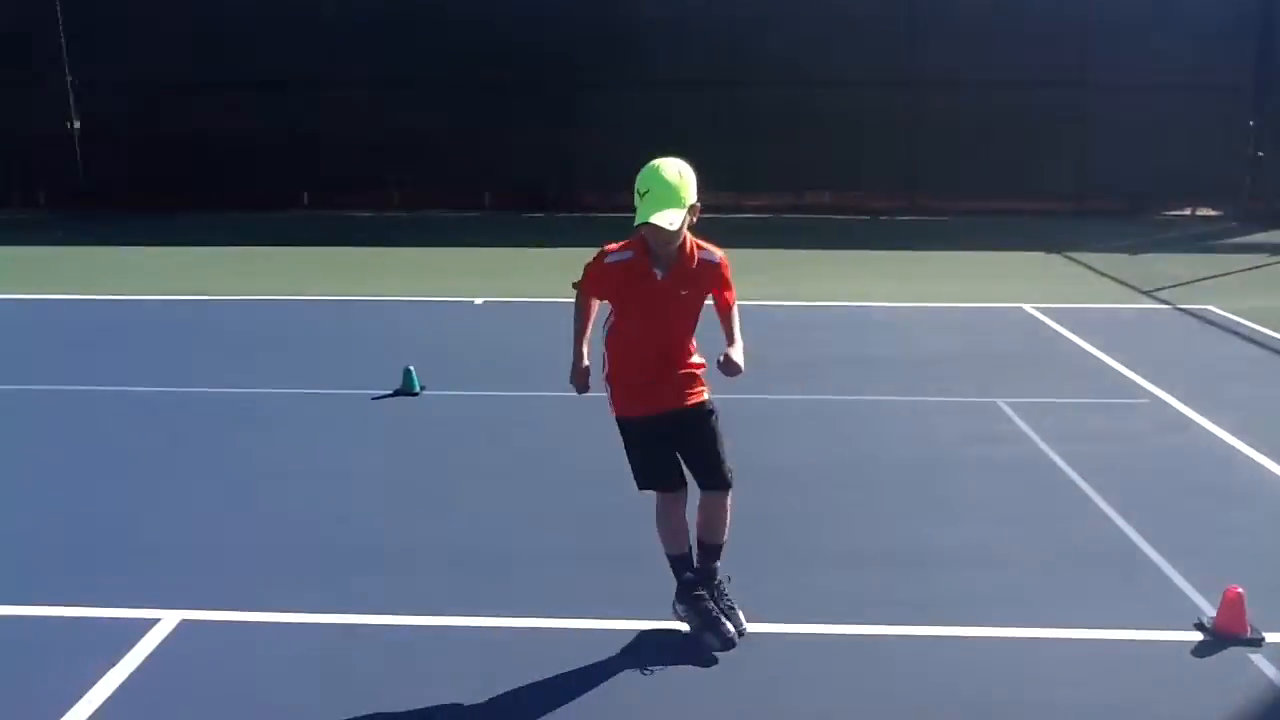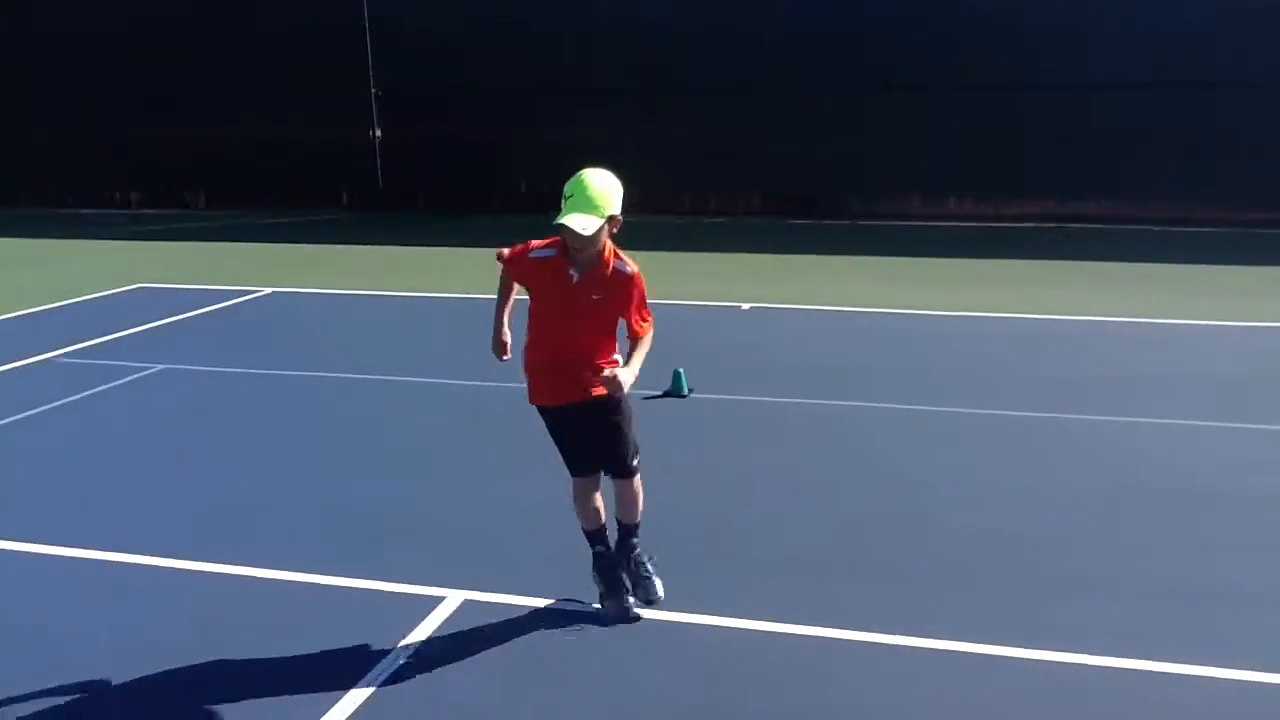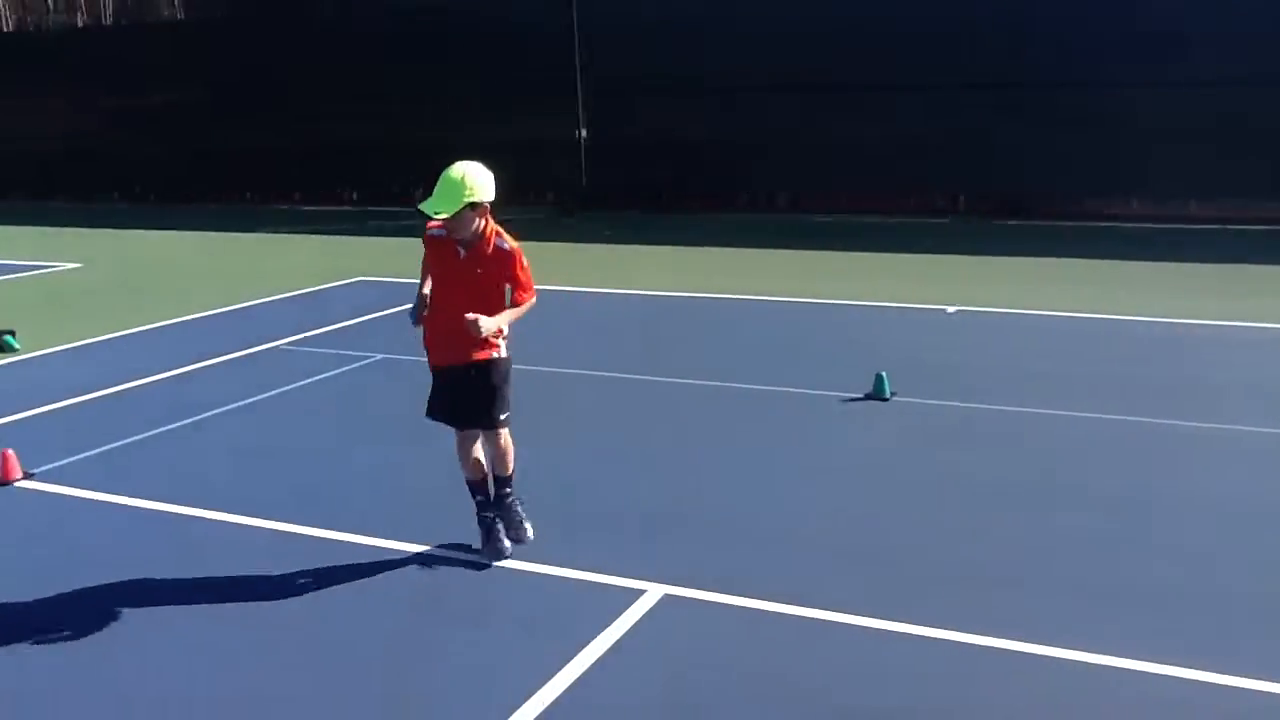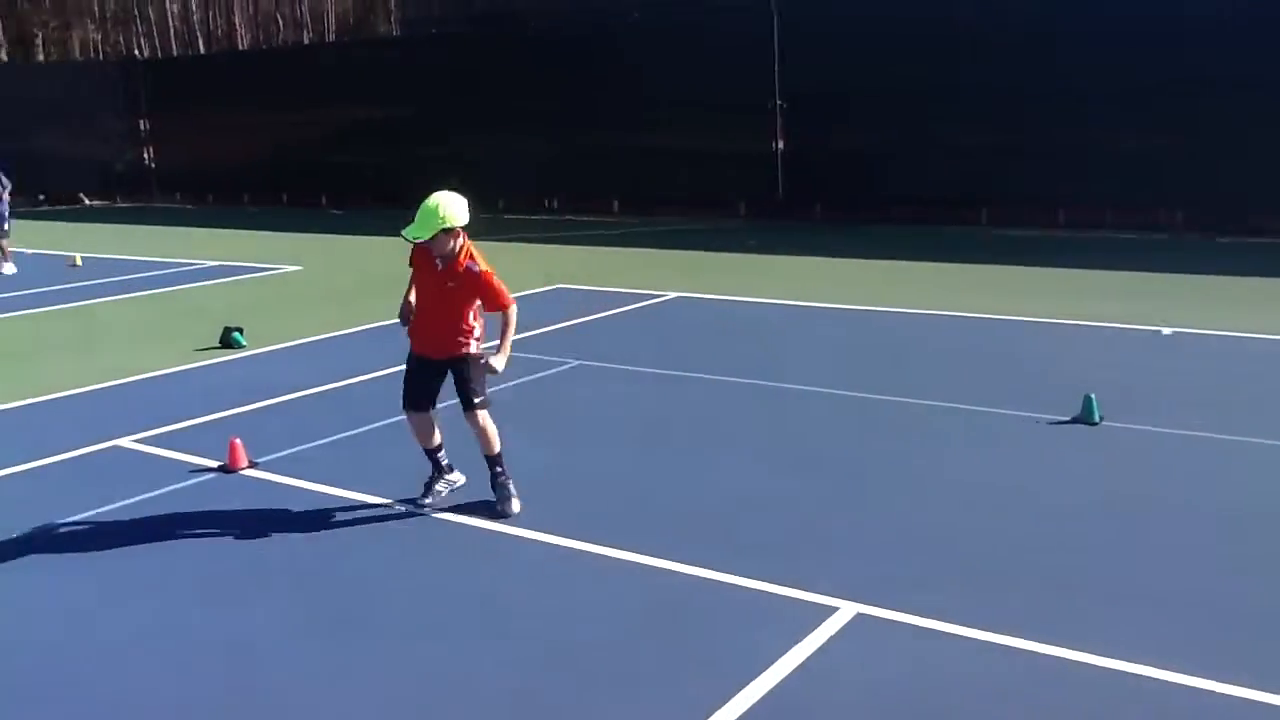
dt=0.4s
person 1, frame 1
left shoulder: (710, 262)
right shoulder: (613, 261)
left elbow: (724, 298)
right elbow: (586, 294)
left wrist: (734, 343)
right wrist: (580, 355)
left hip: (687, 388)
right hip: (634, 396)
left knee: (717, 487)
right knee: (671, 492)
left ankle: (710, 580)
right ankle: (688, 587)
person 1, frame 2
left shoulder: (624, 274)
right shoulder: (537, 258)
left elbow: (640, 329)
right elbow: (506, 264)
left wrist: (628, 369)
right wrist: (500, 325)
left hip: (602, 384)
right hip: (551, 387)
left knee: (625, 474)
right knee: (586, 479)
left ankle: (630, 552)
right ankle: (602, 556)
person 1, frame 3
left shoulder: (505, 250)
right shoulder: (435, 236)
left elbow: (526, 297)
left wrist: (496, 324)
right wrist: (421, 297)
left hip: (486, 350)
right hip: (445, 351)
left knee: (496, 428)
right knee: (467, 433)
left ankle: (507, 499)
right ankle: (484, 506)
person 1, frame 4
left shoulder: (477, 271)
right shoulder: (422, 250)
left elbow: (508, 308)
left wrist: (503, 352)
right wrist: (409, 302)
left hip: (462, 345)
right hip: (423, 345)
left knee: (476, 412)
right knee: (416, 413)
left ankle: (500, 477)
right ankle: (444, 470)
